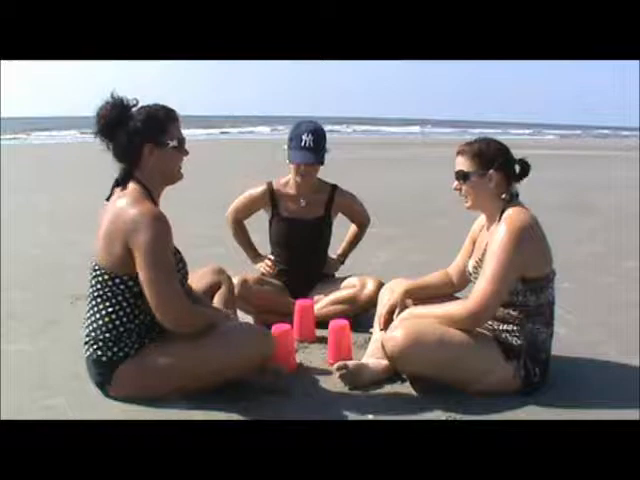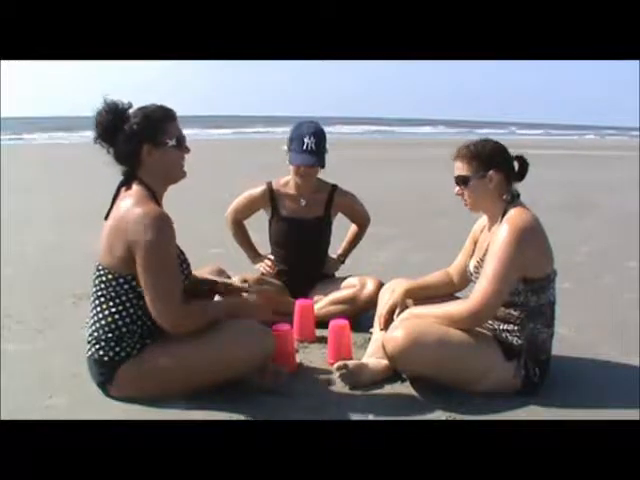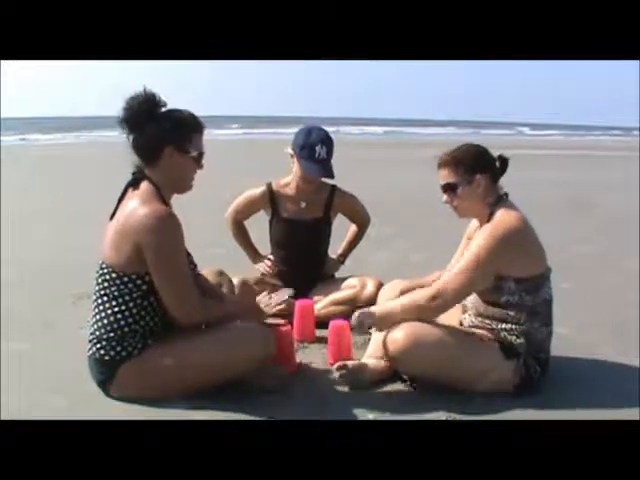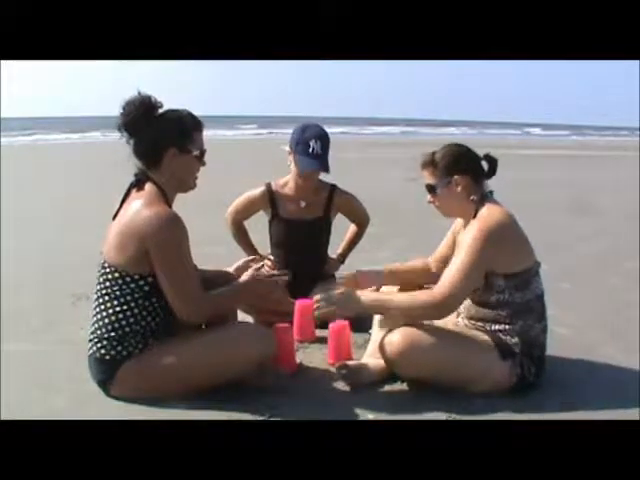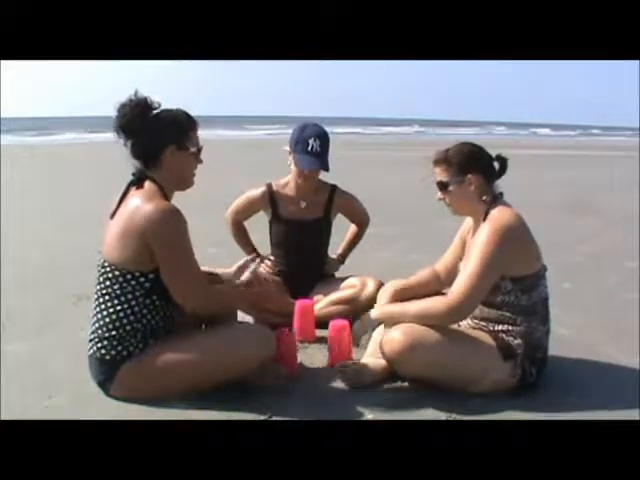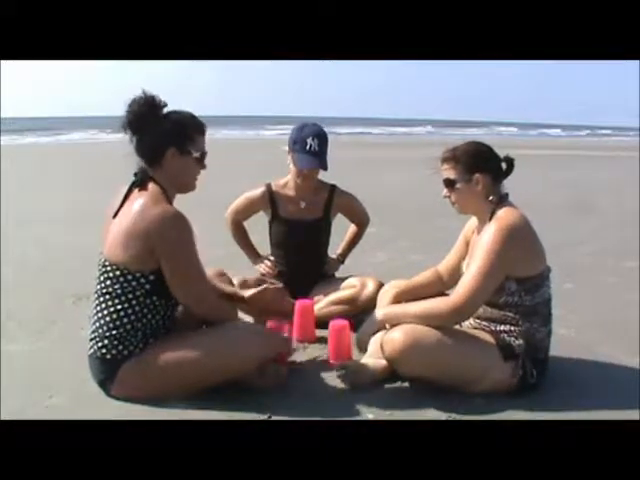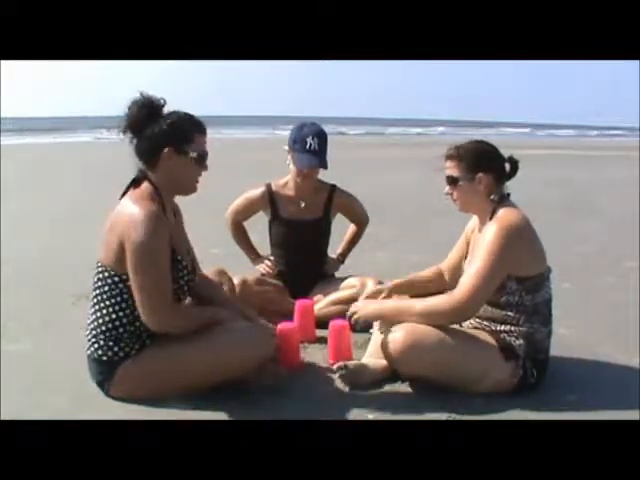
dt=0.7s
person 1, frame 1
left shoulder: (127, 197)
right shoulder: (145, 218)
left elbow: (170, 284)
right elbow: (174, 316)
left wrist: (216, 315)
right wrist: (222, 319)
left hip: (120, 347)
right hip: (124, 366)
left knee: (217, 276)
right knee: (257, 342)
left ankle: (222, 359)
person 1, frame 2
left shoulder: (133, 199)
right shoulder: (149, 219)
right elbow: (173, 319)
left wrist: (219, 286)
right wrist: (234, 308)
left hip: (123, 347)
right hip: (125, 366)
left knee: (219, 285)
right knee: (259, 340)
left ankle: (223, 357)
person 1, frame 3
left shoulder: (139, 198)
right shoulder: (156, 218)
left elbow: (184, 282)
right elbow: (188, 312)
left wrist: (236, 305)
right wrist: (243, 309)
left hip: (124, 347)
right hip: (127, 366)
left knee: (218, 279)
right knee: (260, 342)
left ankle: (223, 361)
person 1, frame 4
left shoulder: (141, 198)
right shoulder: (161, 220)
right elbow: (192, 310)
left wrist: (231, 277)
right wrist: (245, 290)
left hip: (123, 348)
right hip: (127, 366)
left knee: (219, 285)
right knee: (260, 341)
left ankle: (221, 361)
person 1, frame 5
left shoulder: (137, 198)
right shoulder: (161, 214)
right elbow: (196, 300)
left wrist: (225, 278)
right wrist: (245, 296)
left hip: (120, 351)
right hip: (128, 367)
left knee: (219, 287)
right knee: (260, 342)
person 1, frame 6
left shoulder: (137, 197)
right shoulder: (165, 219)
left elbow: (189, 285)
right elbow: (199, 304)
left wrist: (241, 297)
right wrist: (254, 324)
left hip: (122, 350)
right hip: (127, 367)
left knee: (219, 279)
right knee: (260, 343)
person 1, frame 7
left shoulder: (166, 209)
right shoulder: (145, 217)
left elbow: (196, 281)
right elbow: (159, 318)
left wrist: (250, 319)
right wrist: (220, 315)
left hip: (137, 345)
right hip: (124, 366)
left knee: (219, 278)
right knee: (258, 343)
left ankle: (220, 365)
person 2, frame 1
left shoulder: (513, 227)
right shoulder: (487, 220)
left elbow: (474, 312)
right elbow: (454, 277)
left wrist: (412, 314)
right wrist: (404, 290)
left hip: (516, 359)
right hip: (488, 330)
left knee: (401, 338)
right knee: (395, 289)
left ankle: (385, 364)
right ankle: (375, 363)
person 2, frame 2
left shoulder: (515, 227)
right shoulder: (488, 221)
left elbow: (475, 311)
right elbow: (454, 277)
left wrist: (411, 314)
right wrist: (405, 290)
left hip: (516, 358)
right hip: (487, 330)
left knee: (402, 338)
right knee: (394, 289)
left ankle: (385, 364)
right ankle: (376, 363)
person 2, frame 3
left shoulder: (501, 231)
right shoulder: (483, 221)
left elbow: (438, 298)
right elbow: (449, 280)
left wrist: (375, 315)
right wrist: (401, 290)
left hip: (515, 358)
left knee: (402, 340)
right knee: (396, 291)
left ankle: (383, 365)
right ankle: (375, 363)
person 2, frame 4
left shoulder: (487, 227)
right shoulder: (469, 219)
left elbow: (440, 303)
right elbow: (431, 268)
left wrist: (359, 302)
right wrist: (377, 275)
left hip: (510, 356)
left knee: (399, 343)
right knee: (393, 295)
left ankle: (382, 366)
right ankle: (374, 363)
person 2, frame 5
left shoulder: (498, 227)
right shoulder: (477, 220)
left elbow: (454, 309)
right elbow: (440, 274)
left wrist: (381, 314)
right wrist: (393, 293)
left hip: (512, 356)
right hip: (481, 326)
left knee: (399, 341)
right knee: (393, 295)
left ankle: (381, 363)
right ankle: (375, 362)
person 2, frame 6
left shoulder: (503, 228)
right shoulder: (480, 222)
left elbow: (457, 309)
right elbow: (442, 275)
left wrist: (385, 315)
right wrist: (395, 295)
left hip: (512, 358)
right hip: (483, 329)
left knee: (400, 341)
right knee: (391, 290)
left ankle: (381, 362)
right ankle: (376, 362)
person 2, frame 7
left shoulder: (503, 228)
right shoulder: (481, 221)
left elbow: (459, 308)
right elbow: (445, 274)
left wrist: (383, 309)
right wrist: (392, 288)
left hip: (513, 356)
right hip: (484, 329)
left knee: (401, 341)
right knee: (396, 295)
left ankle: (384, 363)
right ankle: (375, 362)
person 3, frame 1
left shoulder: (336, 198)
right shoulder: (268, 194)
left elbow: (362, 221)
right elbow: (233, 217)
left wrist: (340, 258)
right wrist: (256, 258)
left hip: (320, 286)
right hip: (278, 285)
left knee: (373, 289)
right knee: (236, 287)
left ankle: (284, 317)
right ankle: (331, 311)
person 3, frame 2
left shoulder: (336, 198)
right shoulder: (268, 194)
left elbow: (363, 221)
right elbow: (233, 217)
left wrist: (340, 258)
right wrist: (256, 257)
left hip: (319, 286)
right hip: (278, 286)
left knee: (373, 289)
left ankle: (288, 317)
right ankle: (331, 311)
person 3, frame 3
left shoulder: (336, 198)
right shoulder: (268, 195)
left elbow: (363, 222)
right elbow: (233, 218)
left wrist: (340, 258)
right wrist: (256, 258)
left hip: (320, 286)
right hip: (279, 285)
left knee: (373, 289)
left ankle: (288, 317)
right ankle: (330, 311)
person 3, frame 4
left shoulder: (335, 198)
right shoulder: (267, 195)
left elbow: (362, 221)
right elbow: (233, 217)
left wrist: (339, 258)
right wrist: (255, 257)
left hip: (319, 285)
left ankle: (290, 318)
person 3, frame 5
left shoulder: (336, 198)
right shoulder: (267, 195)
left elbow: (362, 221)
right elbow: (233, 218)
left wrist: (340, 258)
right wrist: (256, 258)
left hip: (320, 285)
right hip: (279, 285)
left knee: (373, 289)
left ankle: (283, 317)
right ankle: (330, 312)
person 3, frame 6
left shoulder: (335, 198)
right shoulder: (267, 196)
left elbow: (362, 221)
right elbow: (233, 218)
left wrist: (339, 258)
right wrist: (256, 258)
left hip: (319, 286)
left knee: (372, 289)
left ankle: (290, 316)
right ankle: (324, 312)
person 3, frame 7
left shoulder: (335, 198)
right shoulder: (267, 195)
left elbow: (361, 221)
right elbow: (233, 218)
left wrist: (340, 257)
right wrist: (255, 258)
left hip: (319, 285)
right hip: (279, 286)
left knee: (371, 289)
right knee: (239, 287)
left ankle: (286, 315)
right ankle: (328, 311)
